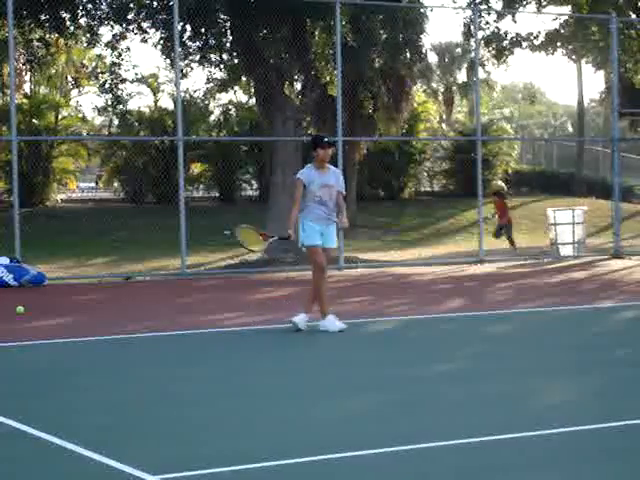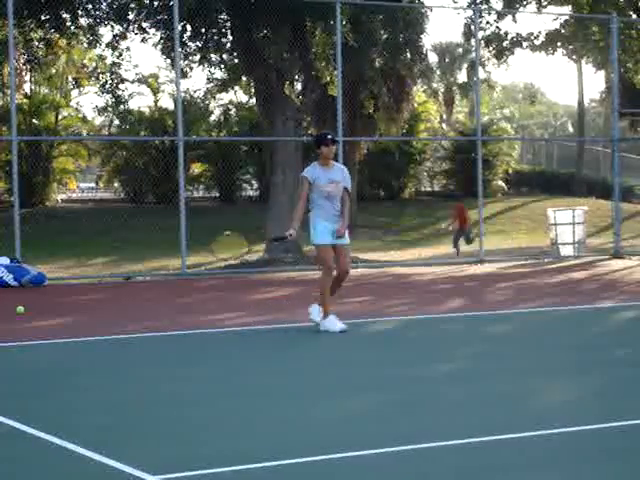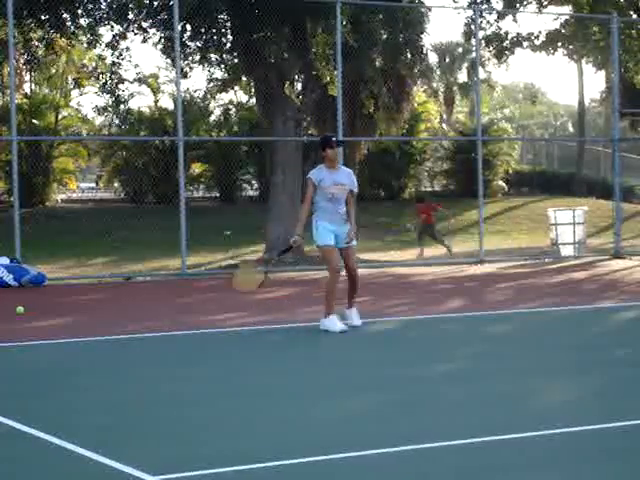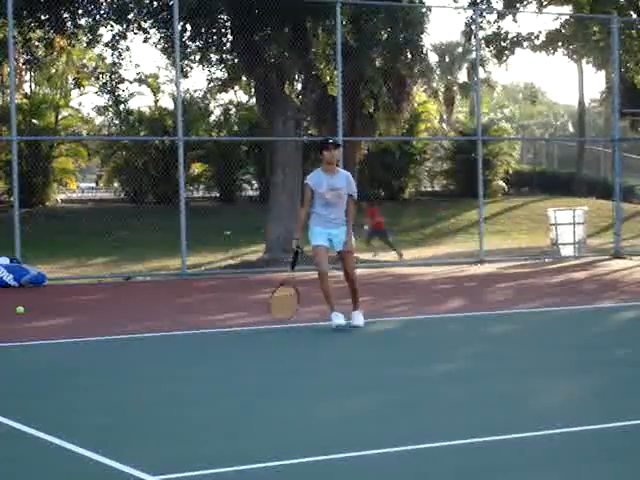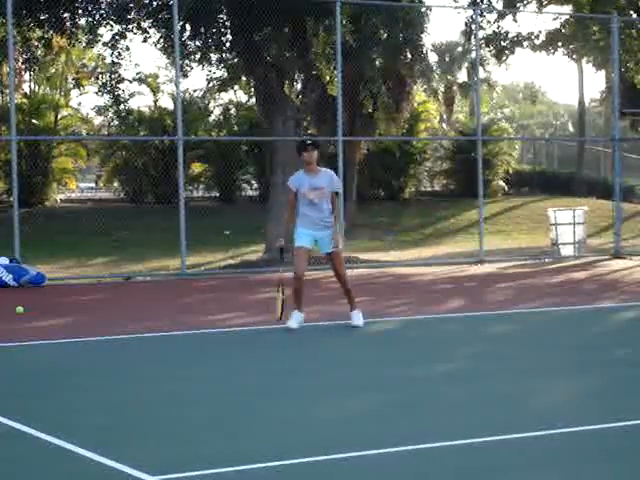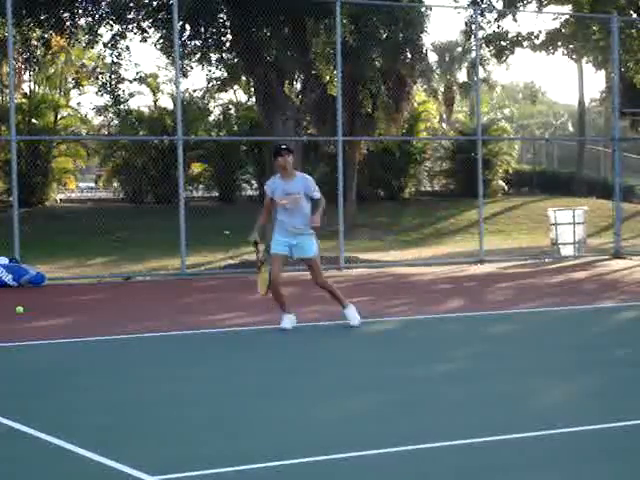
dt=0.2s
person 1, frame 1
left shoulder: (336, 174)
right shoulder: (304, 175)
left elbow: (339, 200)
right elbow: (297, 204)
left wrist: (342, 216)
right wrist: (291, 228)
left hip: (329, 226)
right hip: (309, 225)
left knee: (319, 272)
right knee: (320, 268)
left ankle: (306, 314)
right ankle: (326, 317)
person 1, frame 2
left shoulder: (342, 171)
right shoulder: (310, 172)
left elbow: (345, 199)
right elbow: (302, 201)
left wrist: (344, 222)
right wrist: (294, 227)
left hip: (337, 225)
right hip: (320, 223)
left knee: (344, 270)
right knee: (329, 268)
left ankle: (318, 305)
right ankle: (326, 317)
person 1, frame 3
left shoulder: (348, 174)
right shoulder: (316, 175)
left elbow: (350, 203)
right elbow: (306, 204)
left wrist: (352, 227)
right wrist: (298, 232)
left hip: (344, 227)
right hip: (323, 225)
left knee: (353, 271)
right knee: (335, 269)
left ankle: (351, 308)
right ankle: (328, 317)
person 1, frame 4
left shoulder: (346, 177)
right shoulder: (313, 178)
left elbow: (350, 208)
right elbow: (305, 208)
left wrist: (349, 234)
right wrist: (297, 236)
left hip: (340, 229)
right hip: (319, 228)
left knee: (350, 274)
right knee: (323, 270)
left ankle: (356, 311)
right ankle: (334, 312)
person 1, frame 5
left shoulder: (329, 176)
right shoulder: (295, 180)
left elbow: (335, 205)
right elbow: (290, 210)
left wrist: (336, 232)
right wrist: (284, 235)
left hip: (327, 230)
right hip: (304, 230)
left knee: (341, 275)
right knee: (299, 273)
left ankle: (354, 309)
right ankle: (298, 312)
person 1, frame 6
left shoulder: (305, 180)
right shoulder: (272, 184)
left elbow: (320, 201)
right elbow: (266, 211)
left wrist: (317, 216)
right wrist: (256, 231)
left hip: (304, 235)
right hip: (281, 236)
left knee: (319, 281)
right knee: (274, 280)
left ankle: (346, 306)
right ankle: (287, 314)
